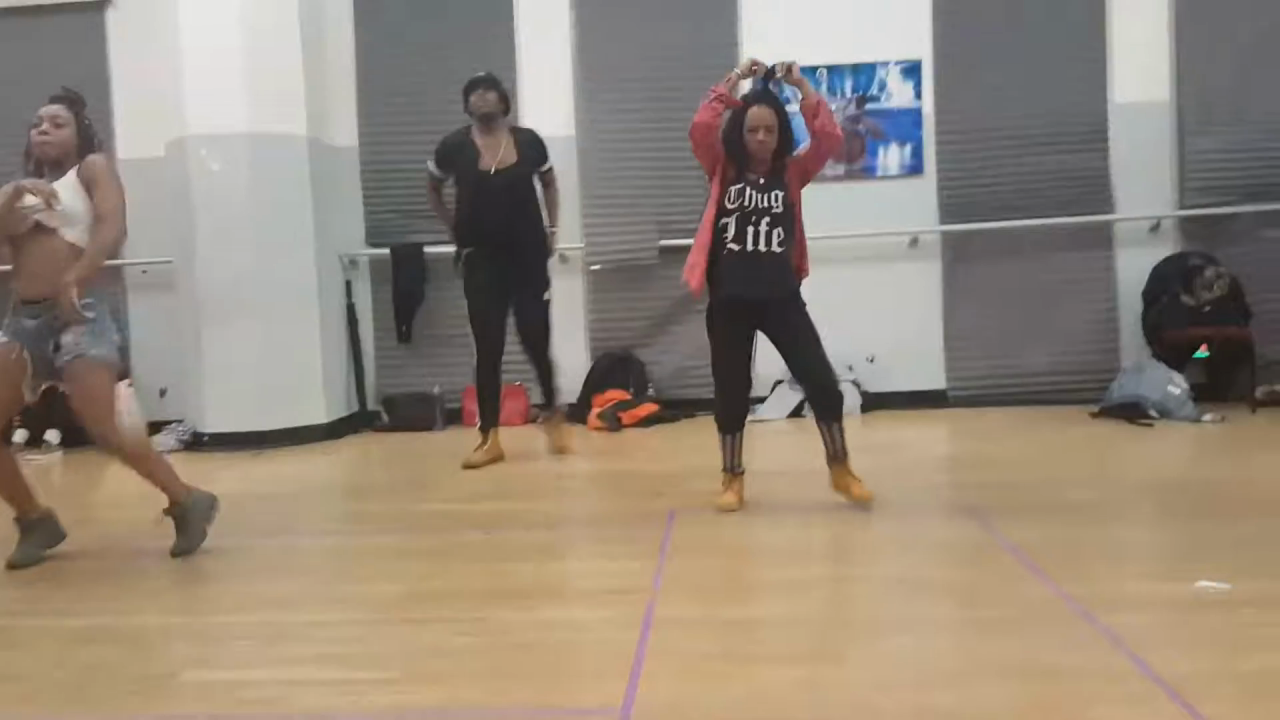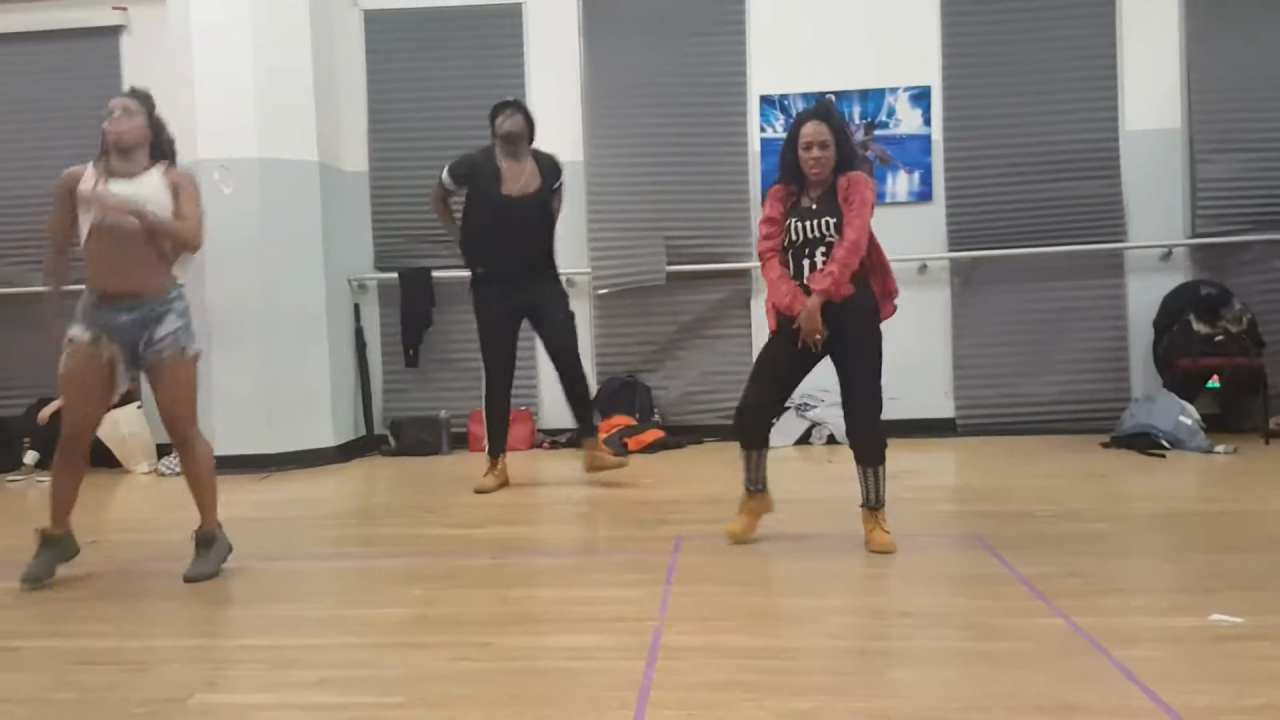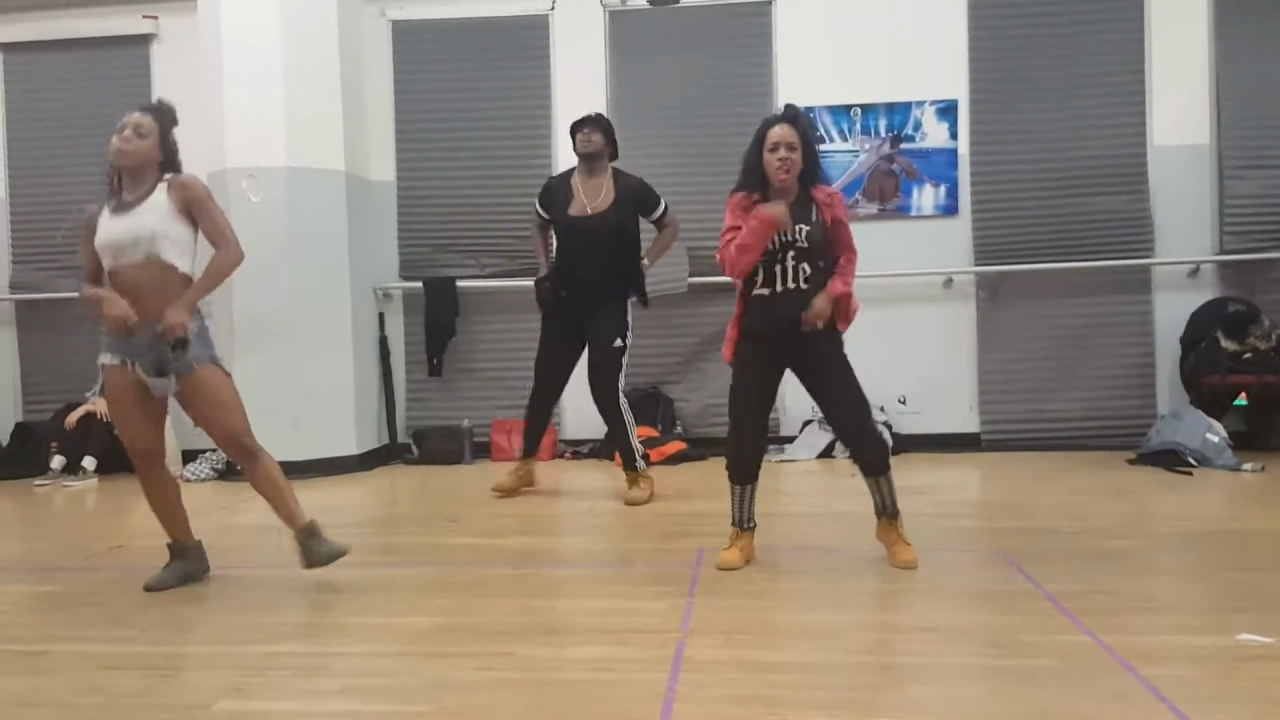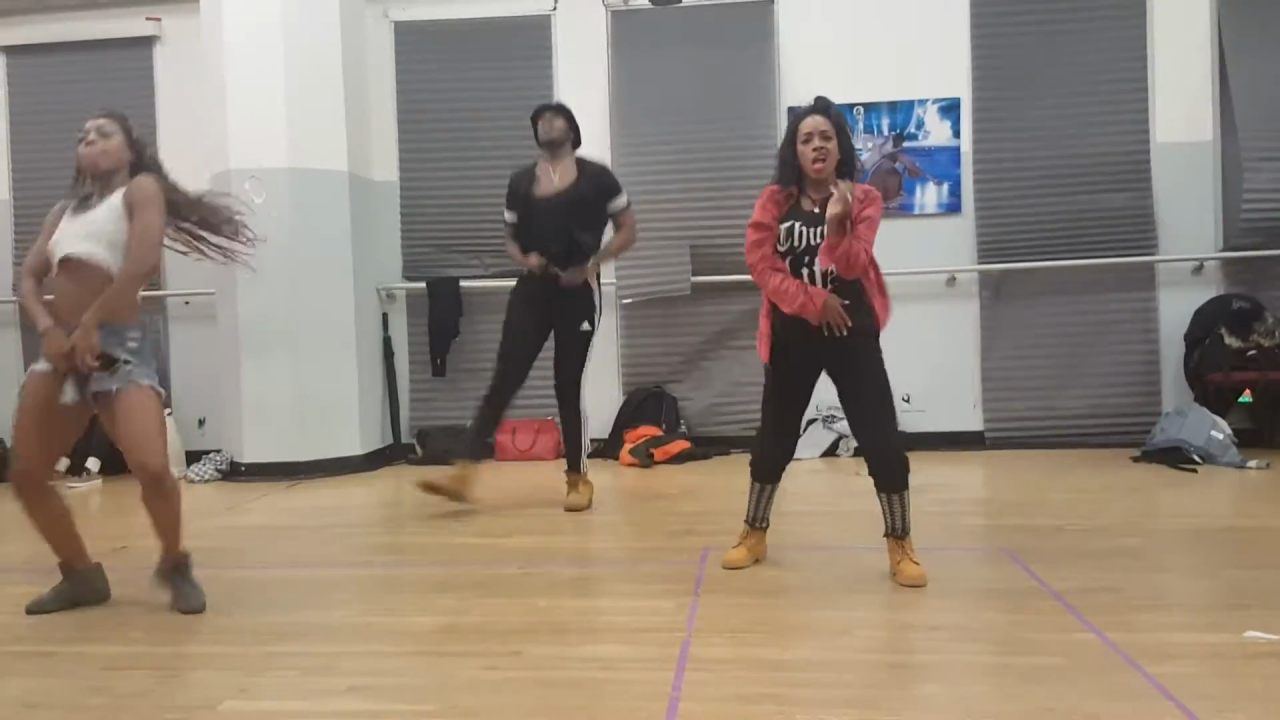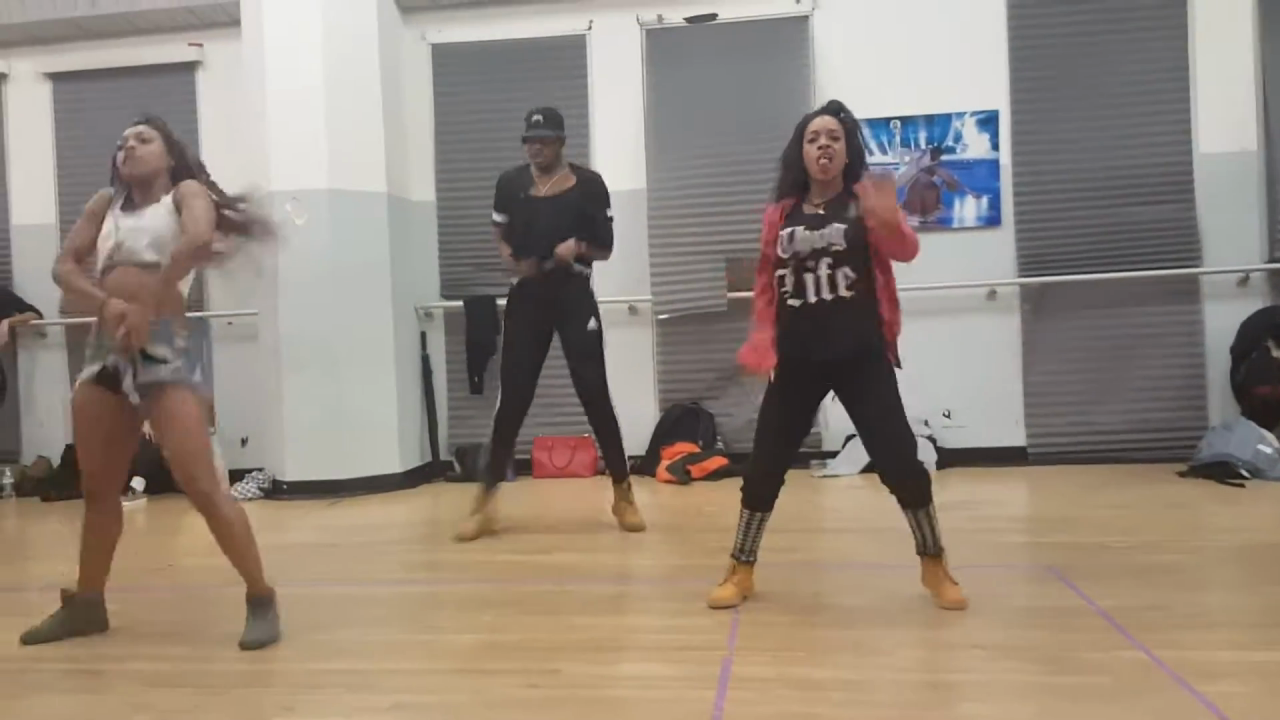
dt=0.7s
person 1, frame 1
left shoulder: (94, 167)
left elbow: (113, 228)
left wrist: (74, 281)
left hip: (79, 315)
left knee: (105, 430)
left ankle: (188, 504)
person 1, frame 2
left shoulder: (174, 178)
right shoulder: (77, 179)
left elbow: (191, 238)
right elbow: (59, 247)
left wrist: (129, 208)
right wrist: (55, 300)
left hip: (161, 309)
right hip: (99, 314)
left knee: (184, 432)
right knee: (73, 436)
left ankle: (211, 537)
right ankle: (57, 540)
person 1, frame 3
left shoulder: (182, 188)
right shoulder: (97, 216)
left elbow: (231, 250)
right elbow: (89, 282)
left wrist: (184, 304)
right wrist: (105, 299)
left hip: (181, 335)
right hip: (123, 345)
left knee: (240, 442)
right knee: (145, 459)
left ankle: (307, 535)
right ankle: (186, 553)
person 1, frame 4
left shoulder: (142, 190)
right shoulder: (62, 212)
left elbow: (144, 263)
right elbow: (28, 279)
left wrist: (89, 324)
right wrist: (49, 330)
left hip: (123, 346)
right hip: (62, 350)
left knee: (149, 467)
right knee: (25, 475)
left ankle: (176, 564)
right ankle: (83, 575)
person 1, frame 5
left shoulder: (189, 191)
right shoulder: (104, 204)
left elbow: (198, 239)
right elbow: (64, 265)
left wrist: (146, 307)
right wrist: (105, 302)
left hip: (164, 349)
right hip: (106, 352)
left knee: (199, 484)
right knee: (99, 492)
left ankle: (260, 601)
right ankle: (84, 605)
person 2, frame 1
left shoulder: (792, 171)
right shoulder: (723, 169)
left elbow: (829, 137)
right elbow: (701, 127)
left wrist: (801, 85)
right wrist: (734, 79)
left hip: (782, 296)
right hip: (729, 299)
left knee: (821, 382)
right knee: (730, 392)
left ankle: (840, 468)
right ankle: (732, 478)
person 2, frame 2
left shoulder: (855, 185)
right shoulder: (780, 198)
left elbow: (853, 244)
right elbow: (770, 256)
left wrist: (822, 299)
right wrist: (797, 305)
left hip: (853, 317)
right hip: (798, 319)
left knee: (862, 417)
right knee: (753, 409)
left ankle: (874, 516)
right ankle: (755, 498)
person 2, frame 3
left shoulder: (826, 201)
right shoulder: (743, 205)
left elbow: (847, 256)
right elbow: (731, 264)
left wrist: (832, 295)
right wrist: (762, 222)
left hip: (813, 330)
right hip: (758, 335)
left knee: (857, 426)
right knee: (744, 436)
left ankle: (890, 524)
right ankle: (742, 535)
person 2, frame 4
left shoulder: (863, 198)
right shoulder: (774, 200)
left elbow: (853, 263)
right elbow: (761, 263)
left wrist: (837, 225)
right wrist: (811, 300)
left hip: (853, 336)
right hip: (793, 336)
left knee: (882, 442)
right knee: (774, 440)
left ankle: (900, 547)
right ankle: (754, 533)
person 2, frame 5
left shoulder: (868, 201)
right shoulder: (780, 214)
left elbow: (904, 248)
right elbow: (767, 288)
left wrist: (887, 219)
right wrist: (761, 347)
left hip: (862, 354)
right hip: (796, 358)
left knee: (900, 463)
right knee: (765, 465)
left ankle: (934, 565)
right ankle: (741, 570)
person 3, frame 1
left shoulder: (528, 141)
right shoulder: (453, 146)
left elbow: (549, 183)
right elbow: (434, 188)
left wrist: (551, 231)
right wrist: (454, 230)
left hip: (526, 257)
right hip: (481, 259)
left knee: (537, 342)
right knee: (488, 349)
left ankle: (553, 417)
right ankle: (489, 438)
person 3, frame 2
left shoulder: (546, 165)
right shoulder: (475, 165)
right elbow: (438, 197)
left wrist: (546, 227)
right wrist: (462, 238)
left hip: (542, 281)
right hip: (493, 285)
left knee: (568, 358)
right knee: (497, 374)
left ankle: (592, 444)
right ankle: (496, 464)
person 3, frame 3
left shoulder: (631, 188)
right shoulder: (556, 188)
left elbow: (670, 226)
right elbow: (540, 228)
left wrist: (645, 263)
right wrist: (545, 266)
left hip: (610, 304)
right hip: (563, 303)
left knee: (606, 391)
right knee: (544, 386)
left ankle: (638, 474)
right ankle: (524, 466)
person 3, frame 4
left shoulder: (596, 175)
right shoulder: (521, 180)
left elbow: (628, 232)
right elbow: (510, 237)
left wrist: (593, 263)
right wrist: (525, 260)
left hip: (577, 292)
right hip: (533, 289)
left knee: (567, 386)
right knee: (504, 378)
left ankle: (577, 479)
right ankle: (464, 472)
person 3, frame 5
left shoulder: (588, 183)
right shoulder: (510, 182)
left elbow: (605, 246)
right elbow: (501, 240)
left wrist: (578, 248)
right wrist: (515, 263)
left hip: (574, 295)
right hip: (527, 297)
left knee: (595, 395)
right knee: (512, 400)
left ankle: (623, 495)
right ankle: (484, 502)
